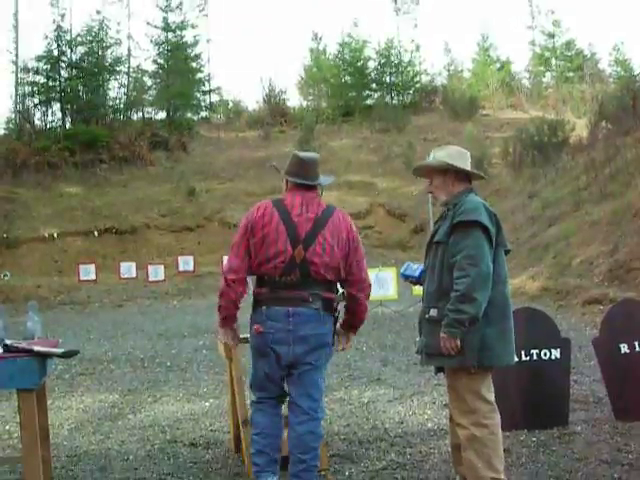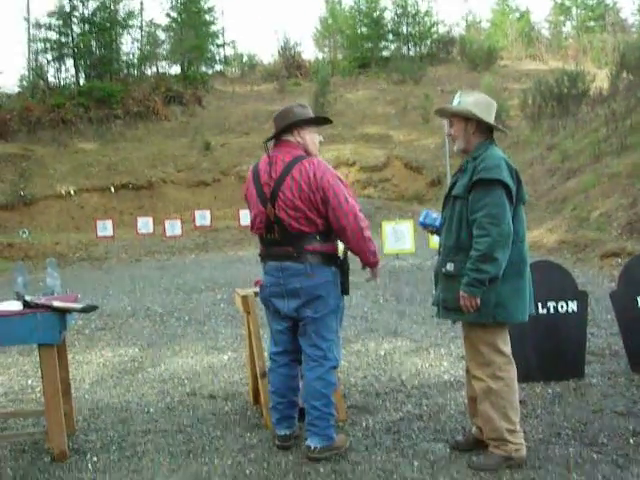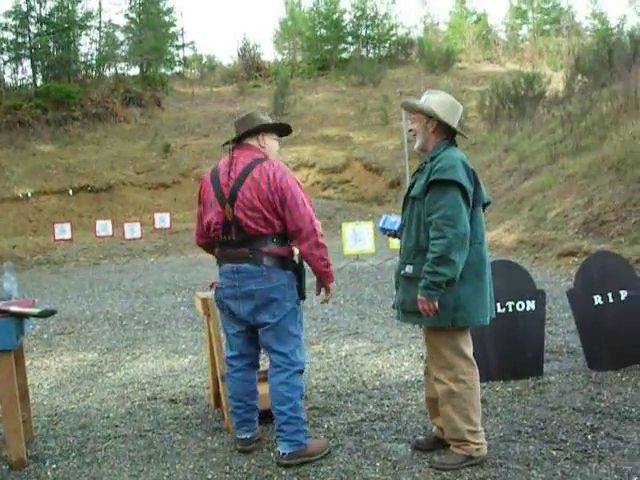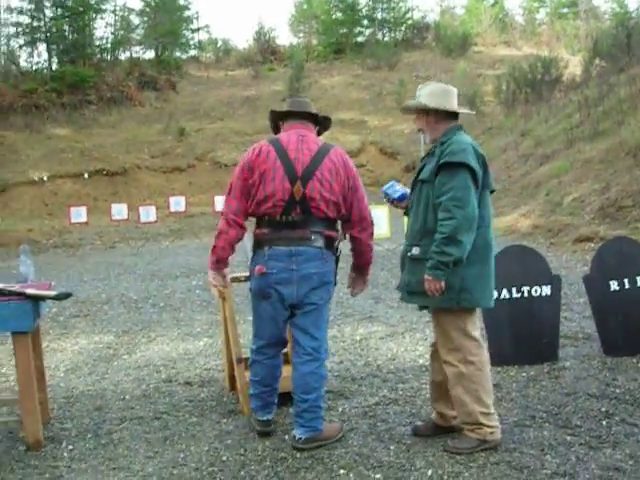
dt=0.7s
person 1, frame 1
left shoulder: (470, 212)
right shoulder: (459, 212)
left elbow: (473, 276)
left wrist: (453, 326)
right wrist: (426, 278)
left hip: (468, 336)
right hip: (461, 334)
left knee: (476, 415)
right knee: (463, 413)
person 1, frame 2
left shoulder: (490, 165)
right shoulder: (478, 163)
left elbow: (493, 234)
left wrist: (473, 284)
right wrist: (443, 227)
left hip: (484, 290)
right hip: (474, 286)
left knee: (491, 366)
right knee: (478, 364)
left ankle: (506, 444)
right ankle: (484, 431)
person 1, frame 3
left shoulder: (447, 167)
right shoulder: (440, 164)
left elbow: (450, 236)
left wrist: (430, 287)
right wrist: (404, 231)
left hip: (446, 291)
right hip: (439, 289)
left knee: (452, 368)
right knee: (438, 365)
left ankle: (468, 444)
right ankle: (445, 429)
person 1, frame 4
left shoulder: (457, 152)
right shoulder: (449, 150)
left elbow: (459, 217)
left wrist: (438, 267)
right wrist: (411, 206)
left hip: (452, 275)
right hip: (446, 273)
left knee: (462, 352)
right knee: (443, 349)
left ankle: (482, 428)
right ankle: (447, 416)
person 2, frame 1
left shoulder: (260, 214)
right shoulder: (340, 221)
left elbow: (234, 273)
right elbow: (359, 283)
left wrist: (227, 318)
right wrist: (350, 325)
left hip: (269, 320)
right hip: (315, 323)
left knee: (265, 399)
right knee: (307, 408)
person 2, frame 2
left shoulder: (255, 174)
right shoulder: (315, 170)
right elbow: (352, 223)
right wrist: (370, 259)
left hip: (273, 274)
right hip: (314, 275)
left knee: (282, 355)
right knee: (320, 359)
left ankle: (283, 429)
right ankle: (320, 439)
person 2, frame 3
left shoulder: (211, 178)
right shoulder: (274, 172)
left elbow: (202, 237)
right elbow: (307, 230)
right wrist: (324, 275)
left hip: (229, 279)
right hip: (270, 278)
left knee: (239, 359)
right knee: (285, 363)
left ankle: (245, 433)
right ankle: (291, 444)
person 2, frame 4
left shoulder: (258, 154)
right shoulder: (338, 158)
left elbow: (232, 215)
right elbow: (360, 221)
left wrist: (218, 262)
right wrist: (361, 267)
left hip: (270, 260)
right hip: (316, 261)
left knee: (266, 344)
right knee: (311, 348)
left ankle: (263, 415)
right ankle: (308, 429)
